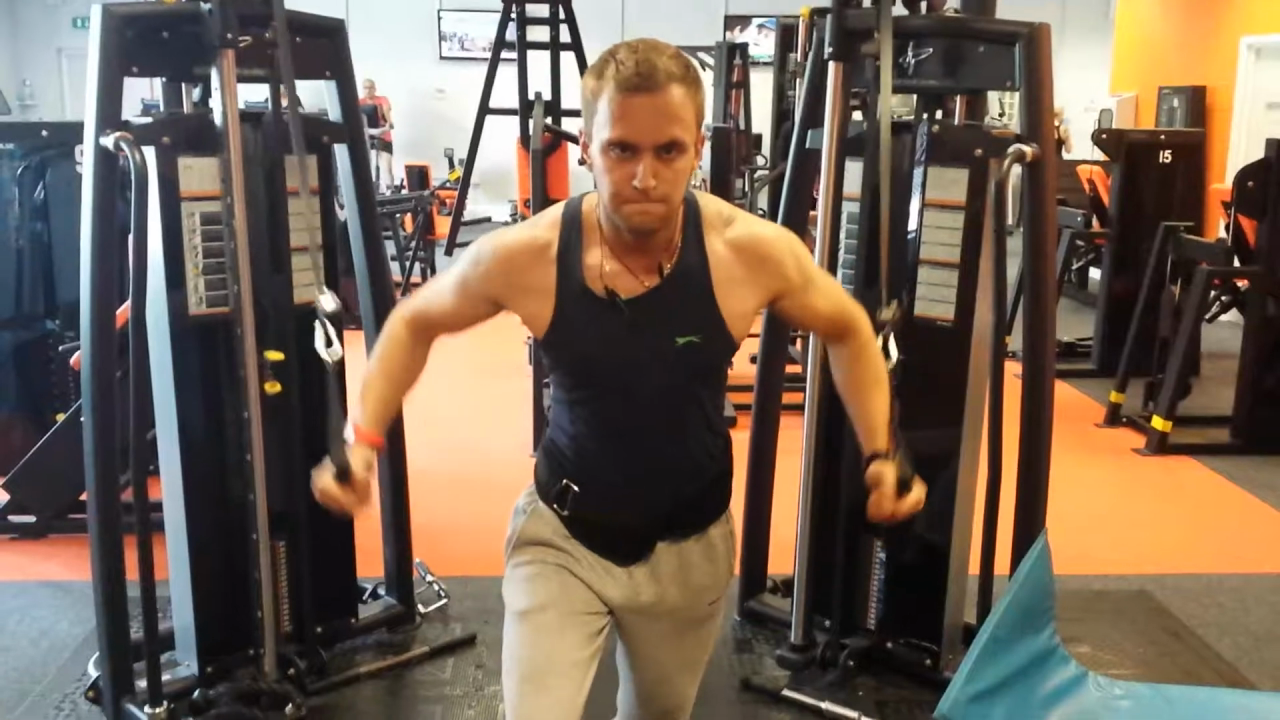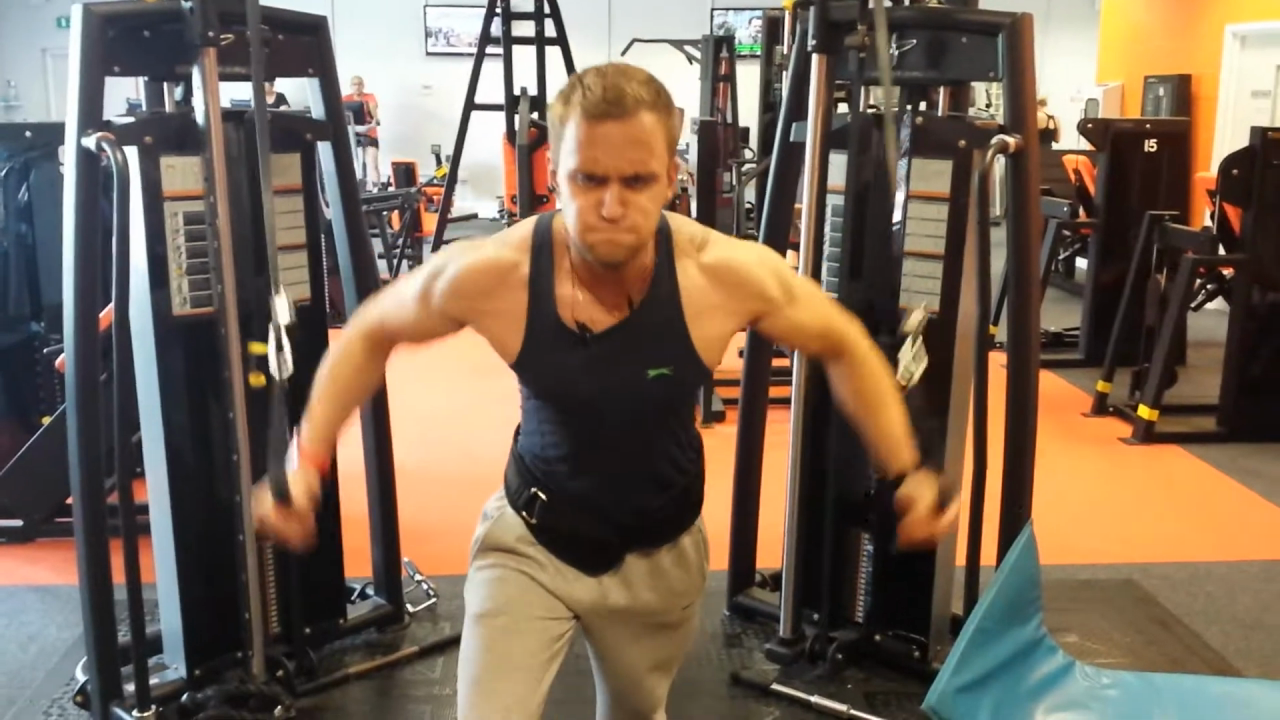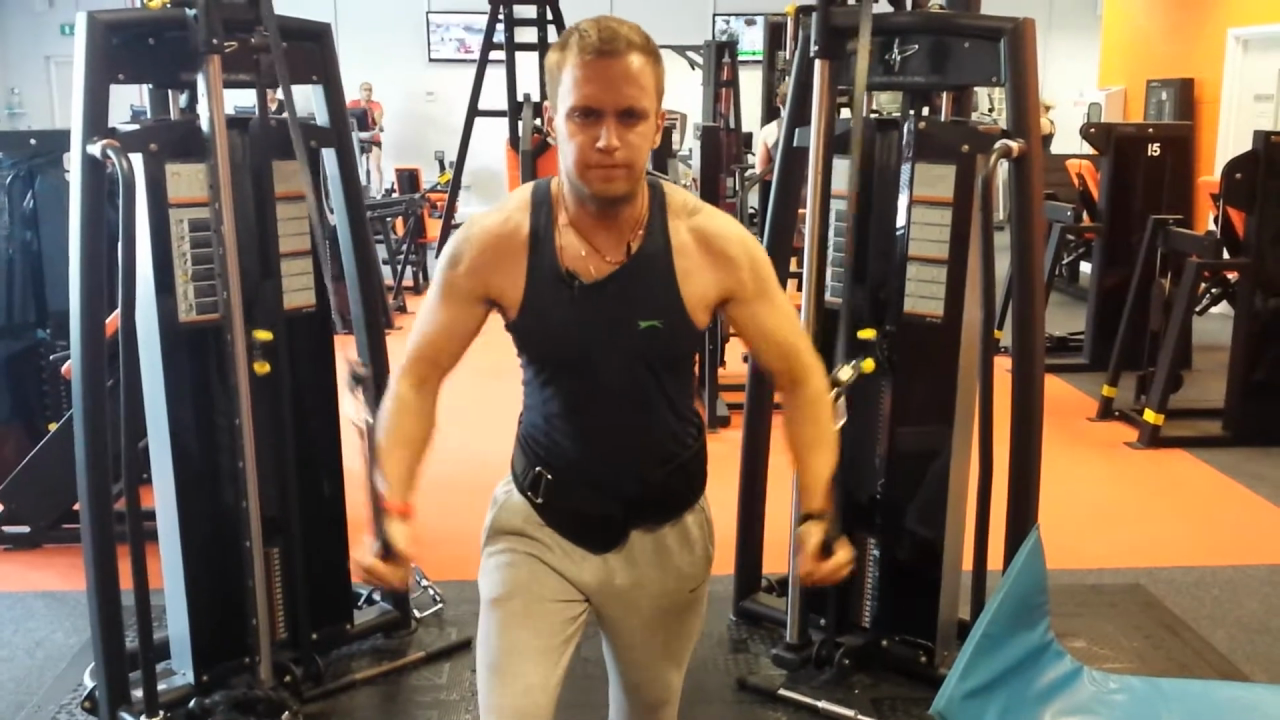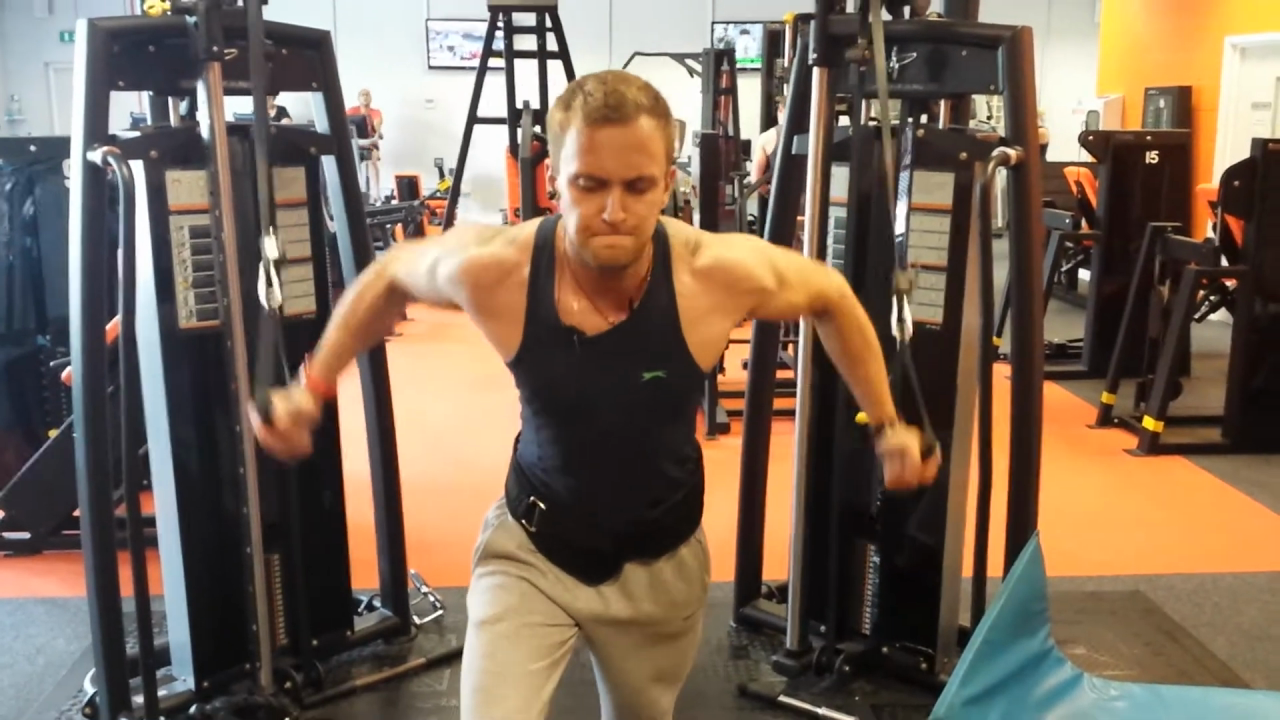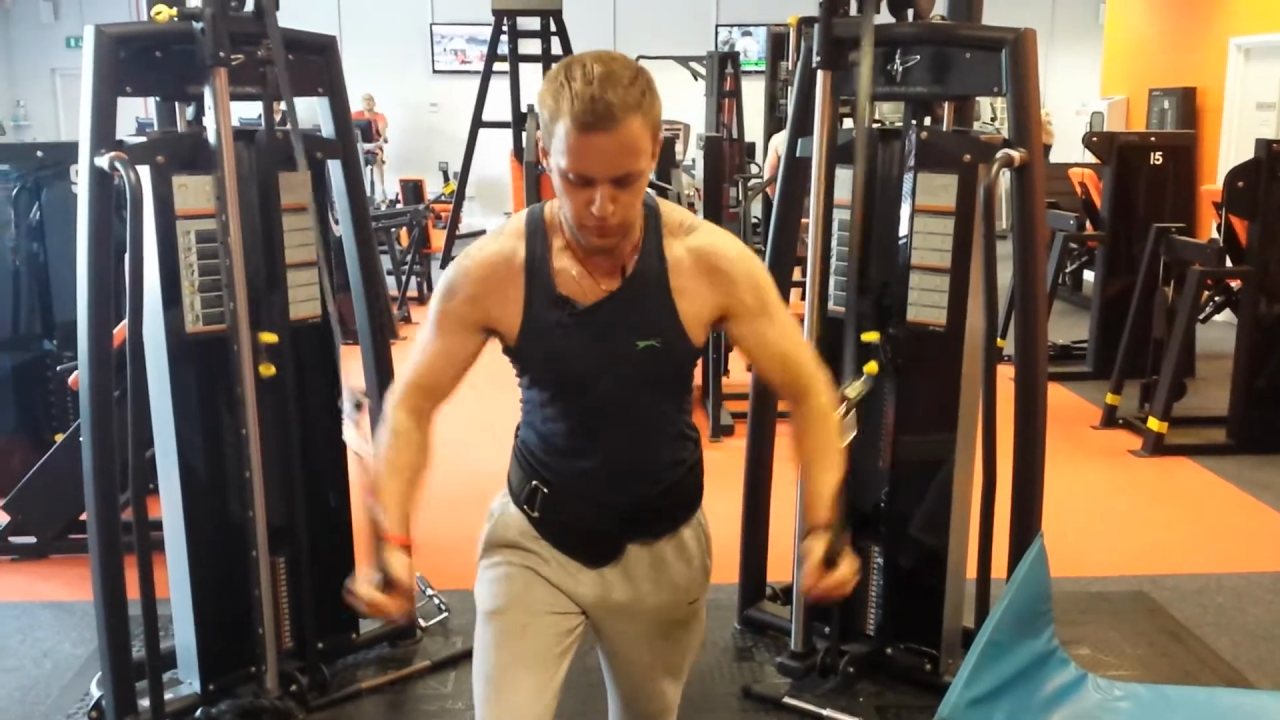
dt=0.7s
person 1, frame 1
left shoulder: (752, 250)
right shoulder: (526, 254)
left elbow: (847, 331)
right elbow: (417, 321)
left wrist: (880, 453)
right wrist: (364, 445)
left hip: (689, 541)
right hip: (562, 534)
person 1, frame 2
left shoulder: (726, 273)
right shoulder: (492, 272)
left elbow: (842, 345)
right elbow: (372, 332)
left wrist: (907, 474)
right wrist: (309, 464)
left hip: (661, 549)
right hip: (530, 538)
person 1, frame 3
left shoulder: (713, 242)
right shoulder: (493, 243)
left elbow: (801, 379)
right elbow: (418, 376)
left wrist: (815, 515)
right wrist: (394, 511)
left hip: (664, 528)
right hip: (538, 523)
person 1, frame 4
left shoulder: (722, 272)
right shoulder: (494, 268)
left elbow: (829, 294)
right elbow: (394, 274)
left wrist: (888, 424)
right wrist: (313, 388)
left hip: (661, 559)
right hip: (530, 548)
person 1, frame 5
left shoulder: (711, 261)
right shoulder: (492, 270)
left elbow: (809, 392)
right elbow: (411, 406)
left wrist: (821, 532)
right wrist: (393, 544)
left hip: (661, 541)
right hip: (535, 536)
